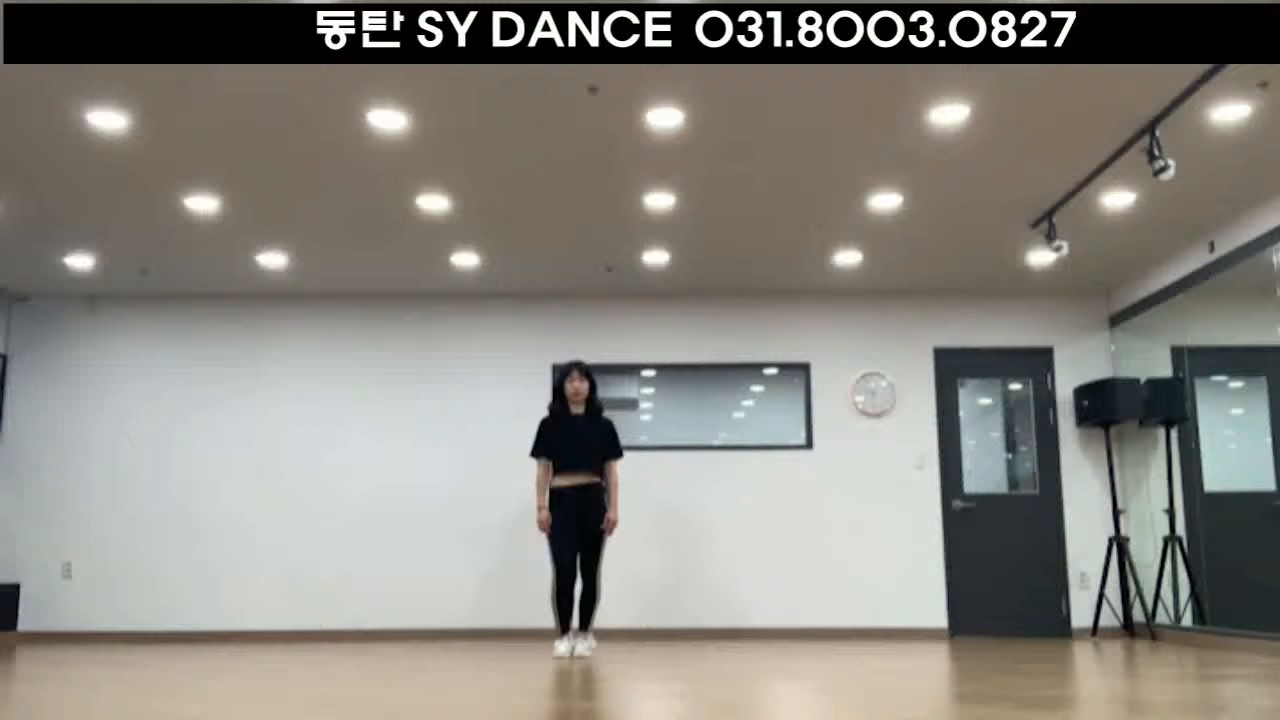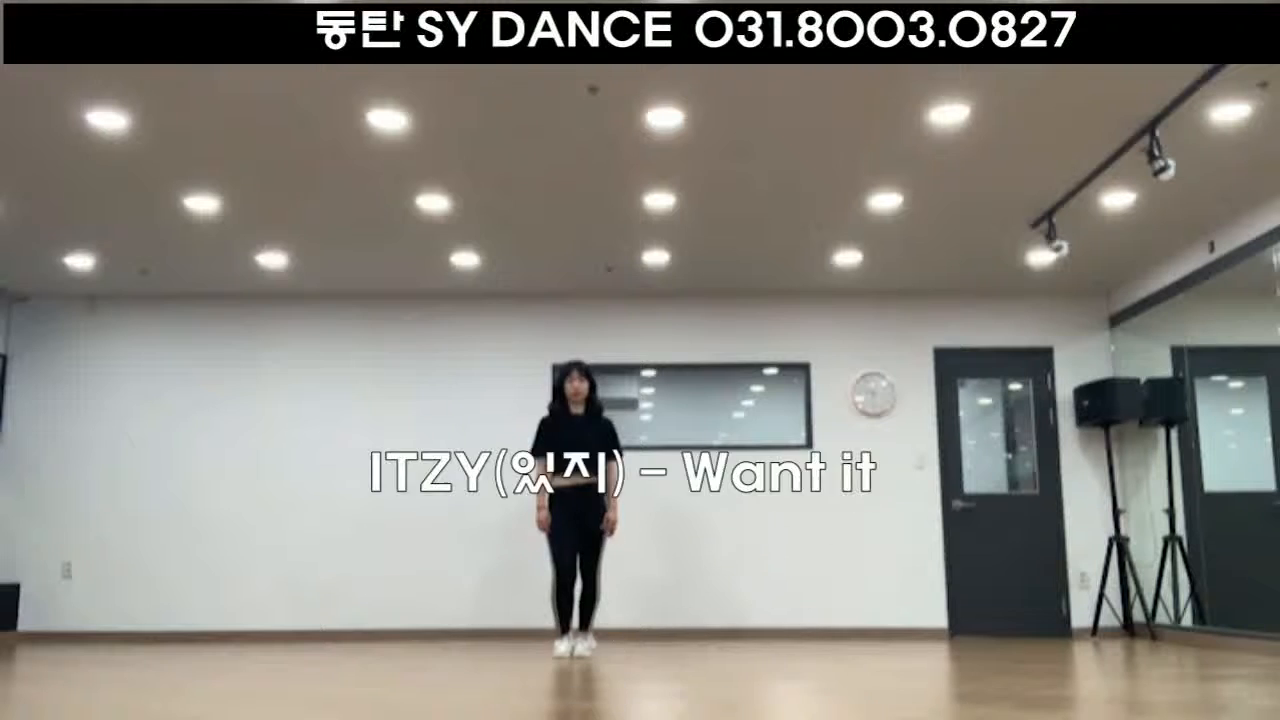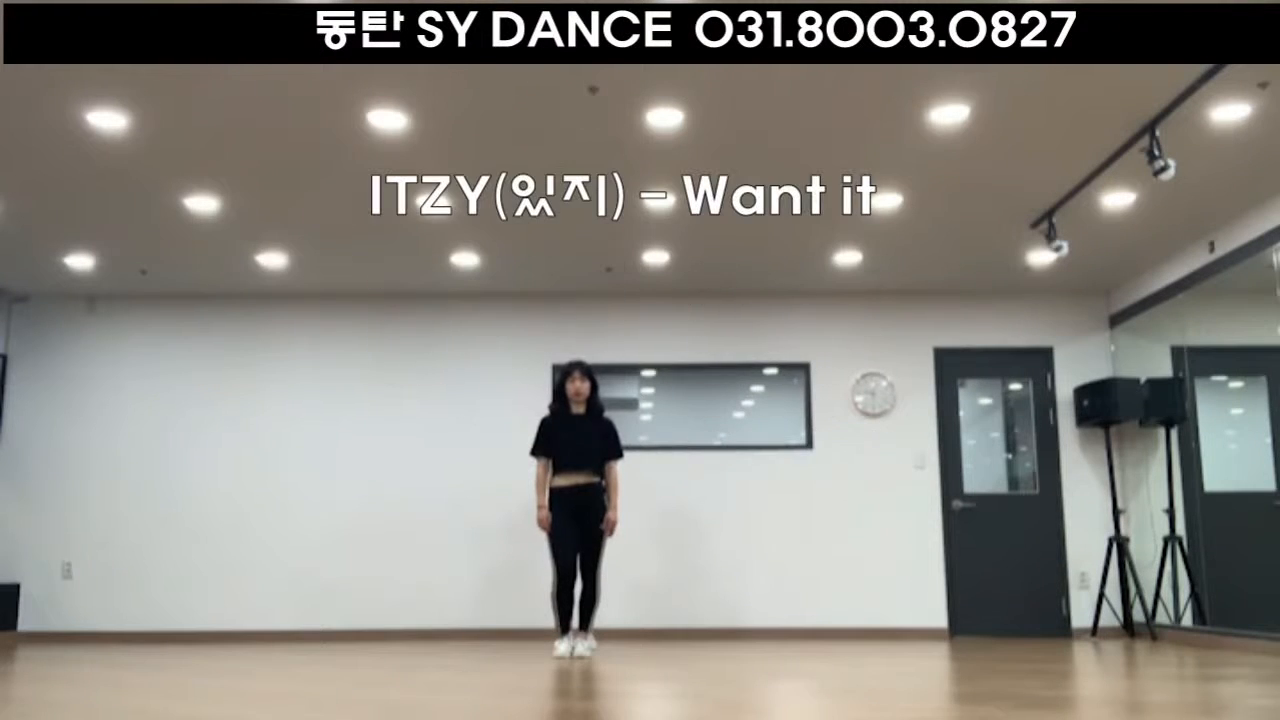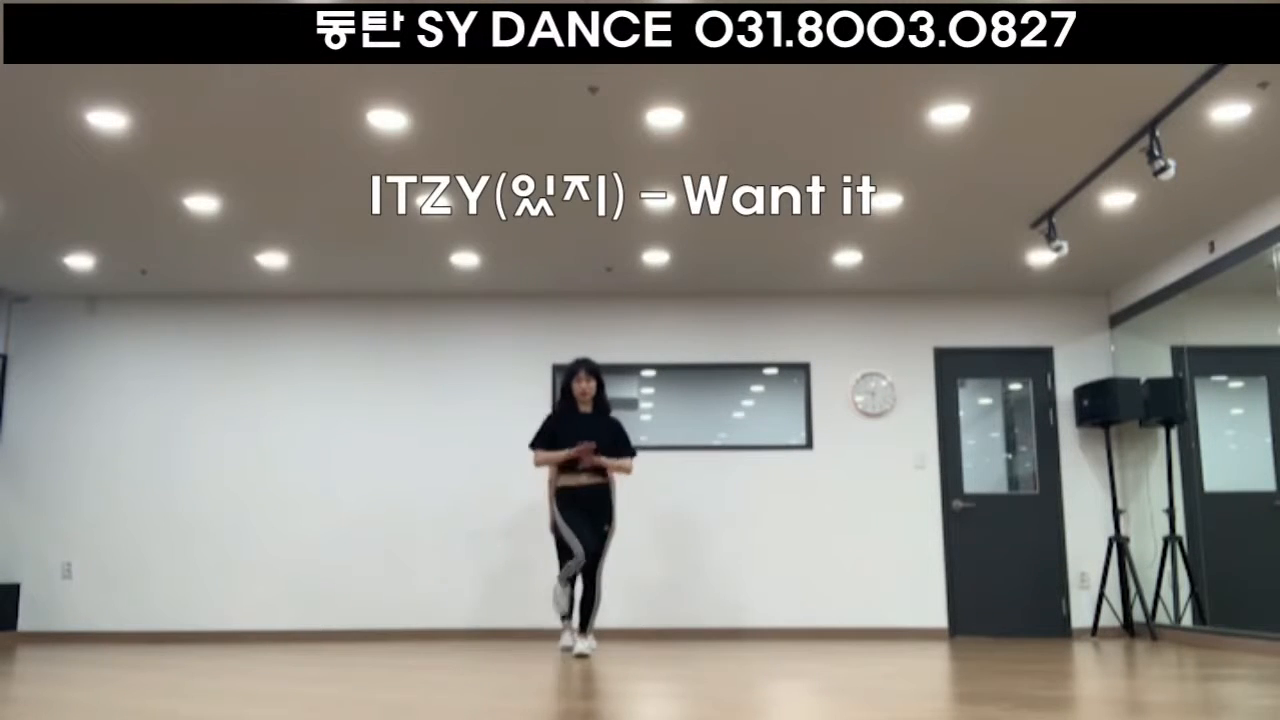
dt=0.5s
person 1, frame 1
left shoulder: (603, 425)
right shoulder: (550, 424)
left elbow: (611, 470)
right elbow: (543, 468)
left wrist: (613, 508)
right wrist: (541, 506)
left hip: (593, 501)
right hip: (561, 501)
left knee: (589, 571)
right knee: (563, 571)
left ankle: (584, 634)
right ankle: (563, 635)
person 1, frame 2
left shoulder: (602, 425)
right shoulder: (550, 424)
left elbow: (611, 470)
right elbow: (542, 469)
left wrist: (613, 508)
right wrist: (541, 506)
left hip: (593, 501)
right hip: (561, 501)
left knee: (589, 571)
right knee: (563, 571)
left ankle: (584, 634)
right ankle: (563, 635)
person 1, frame 3
left shoulder: (603, 425)
right shoulder: (550, 423)
left elbow: (611, 469)
right elbow: (542, 467)
left wrist: (613, 508)
right wrist: (541, 505)
left hip: (593, 500)
right hip: (561, 501)
left knee: (589, 571)
right knee: (564, 571)
left ankle: (584, 635)
right ankle: (564, 635)
person 1, frame 4
left shoulder: (610, 424)
right shoulder: (557, 420)
left elbow: (627, 465)
right elbow: (539, 458)
left wrist: (599, 460)
right wrist: (572, 453)
left hip: (599, 502)
right hip: (567, 500)
left knee: (593, 572)
right knee: (582, 551)
left ankle: (585, 634)
right ankle: (563, 586)
